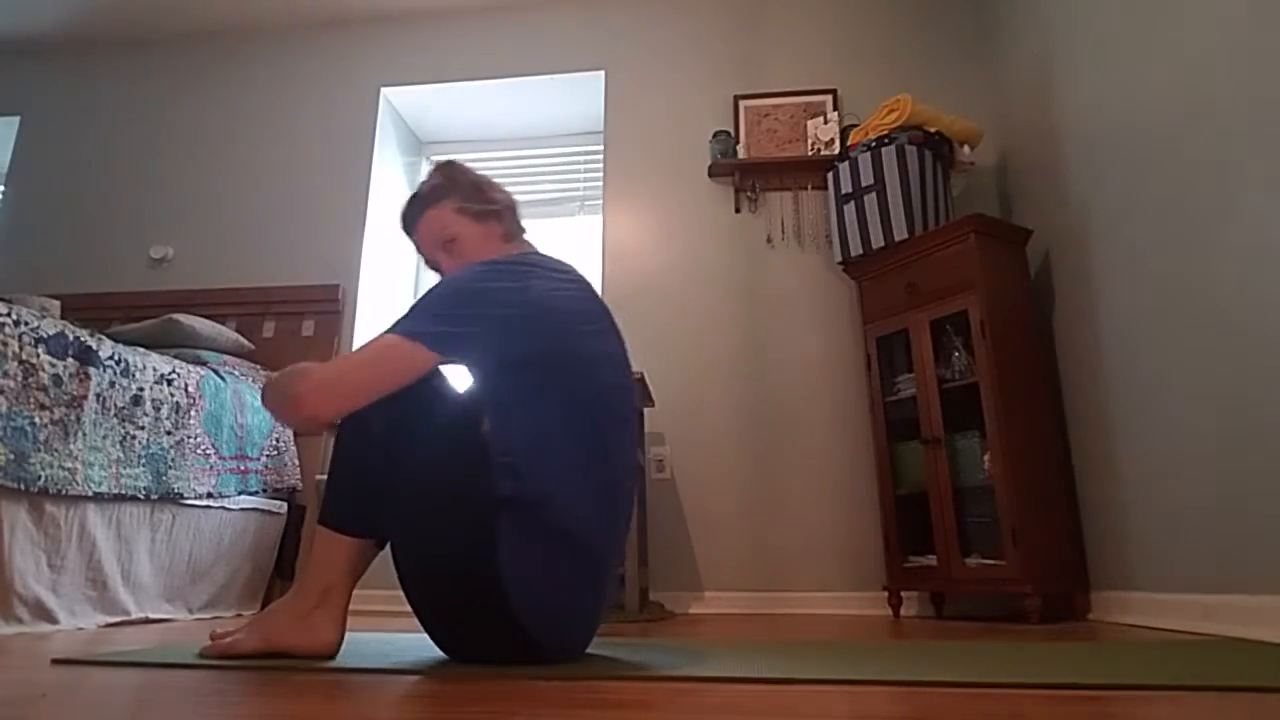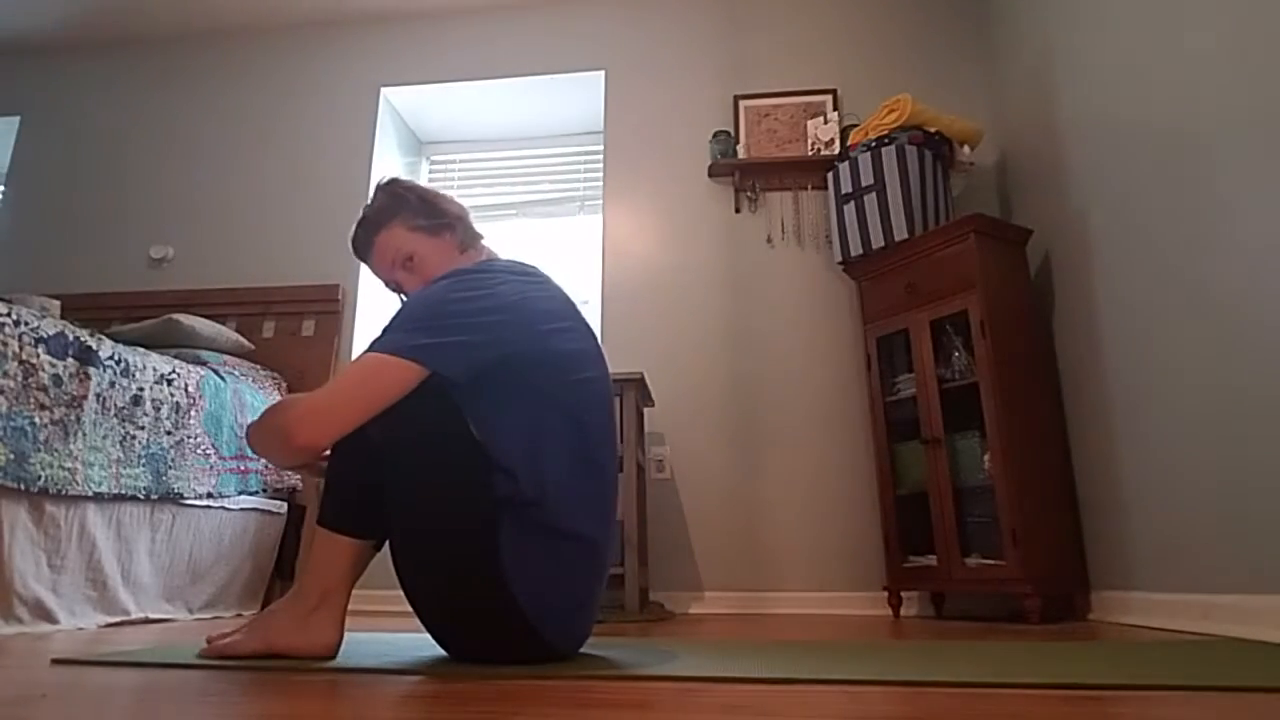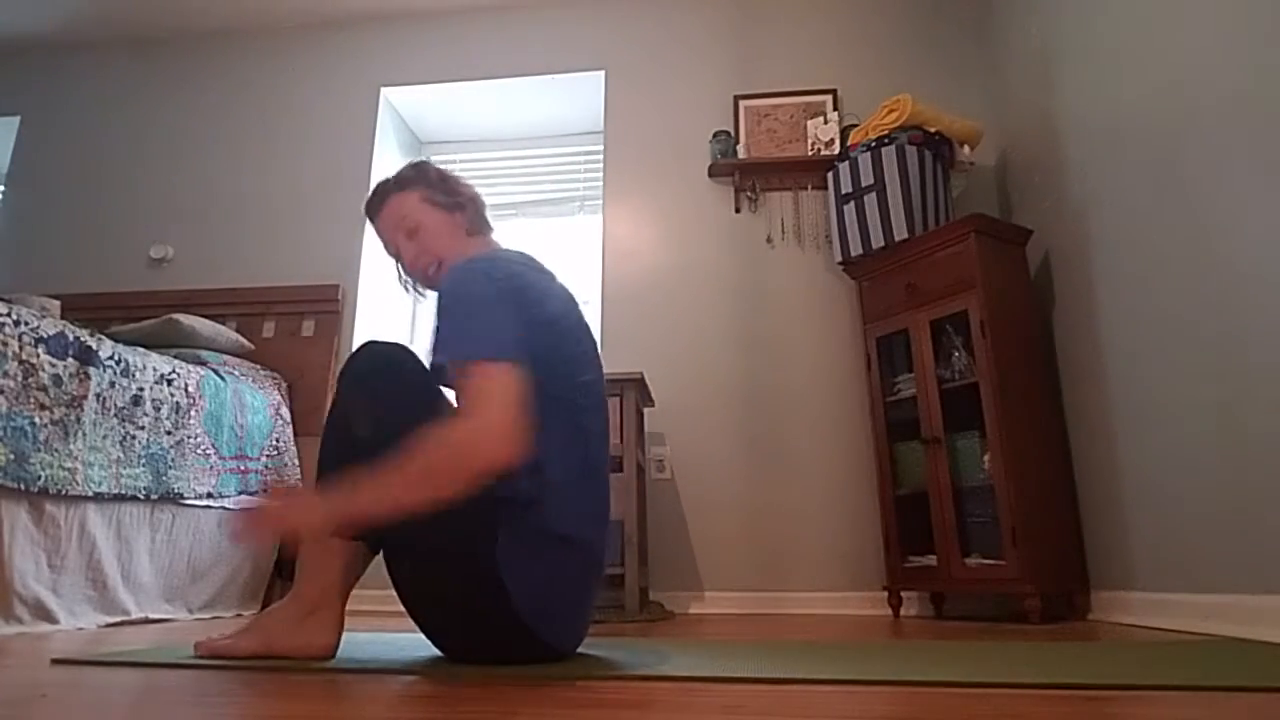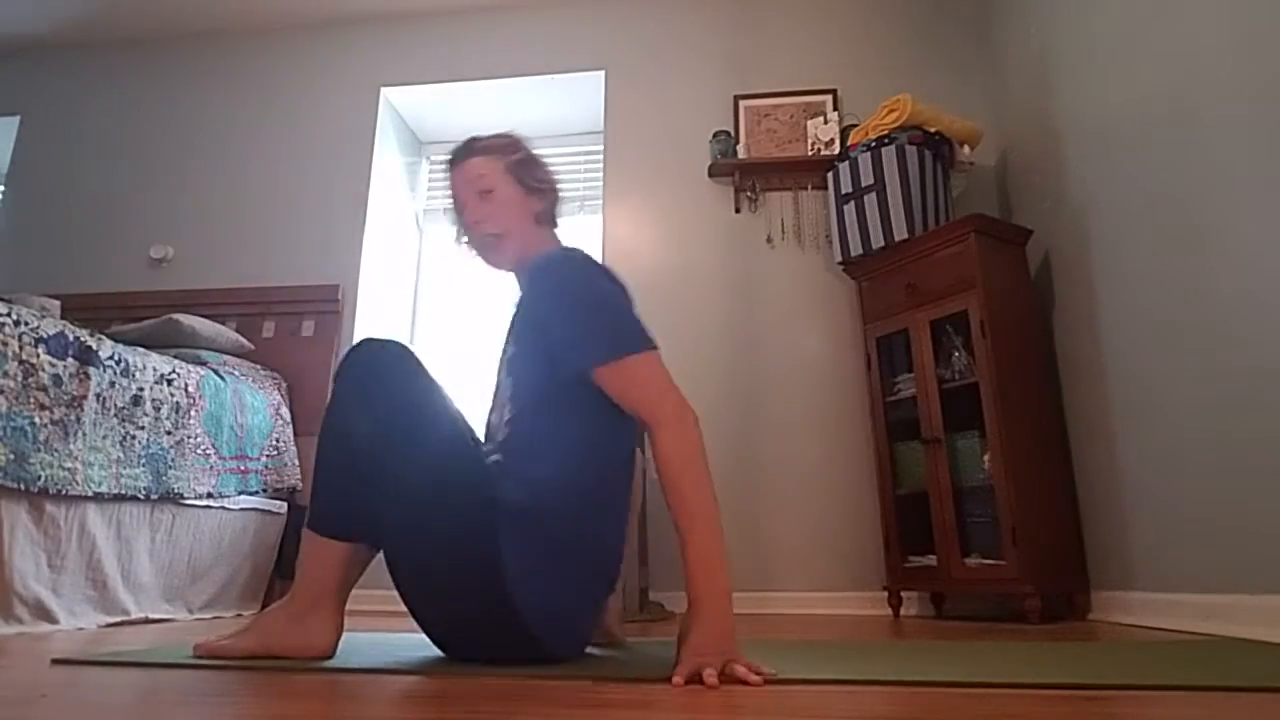
dt=0.4s
person 1, frame 1
left shoulder: (500, 285)
right shoulder: (555, 290)
left elbow: (318, 398)
left wrist: (279, 389)
left hip: (524, 603)
right hip: (556, 601)
left knee: (388, 393)
left ankle: (315, 608)
right ankle: (319, 602)
person 1, frame 2
left shoulder: (466, 296)
right shoulder: (522, 289)
left elbow: (308, 428)
left wrist: (263, 432)
left hip: (523, 601)
right hip: (552, 600)
left knee: (391, 401)
left ankle: (313, 610)
right ankle: (315, 605)
person 1, frame 3
left shoulder: (481, 281)
right shoulder: (521, 279)
left elbow: (489, 440)
left wrist: (325, 506)
left hip: (514, 601)
right hip: (548, 602)
left knee: (377, 376)
left ankle: (310, 613)
right ankle: (314, 607)
person 1, frame 4
left shoulder: (561, 279)
right shoulder: (547, 291)
left elbow: (671, 416)
left wrist: (710, 612)
left hip: (519, 604)
right hip: (542, 607)
left knee: (375, 371)
left ankle: (307, 613)
right ankle: (314, 604)
